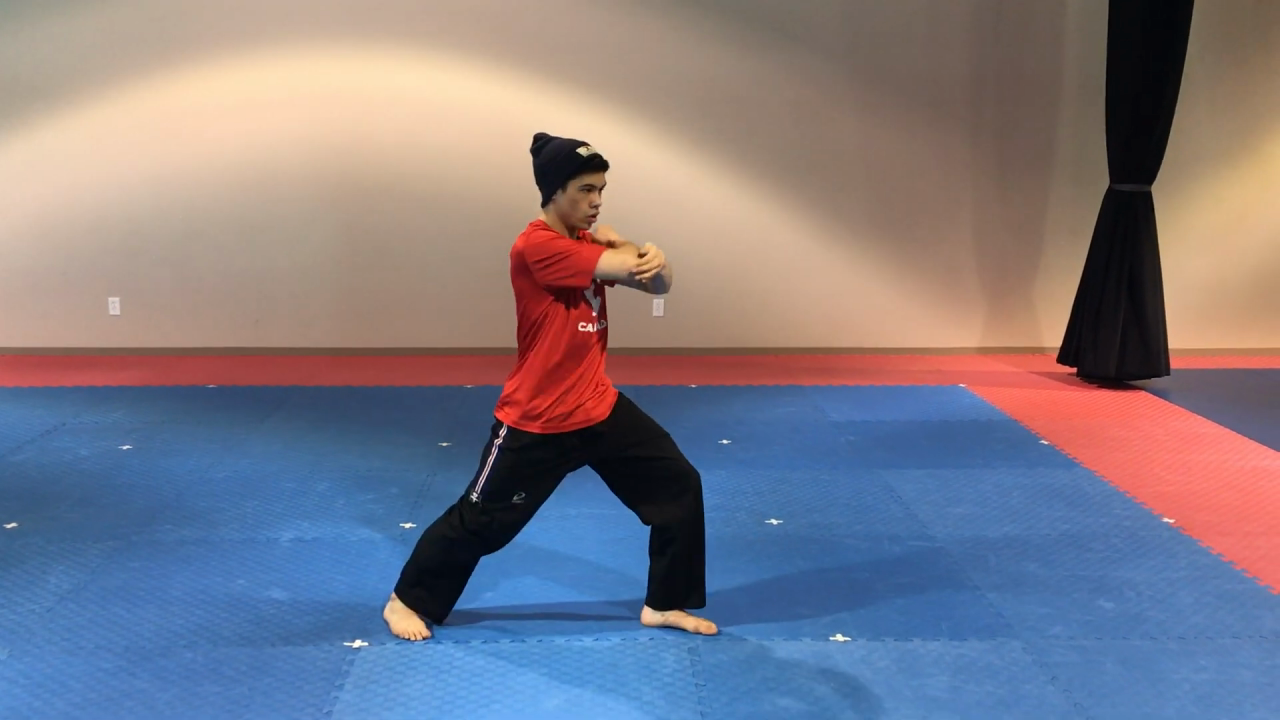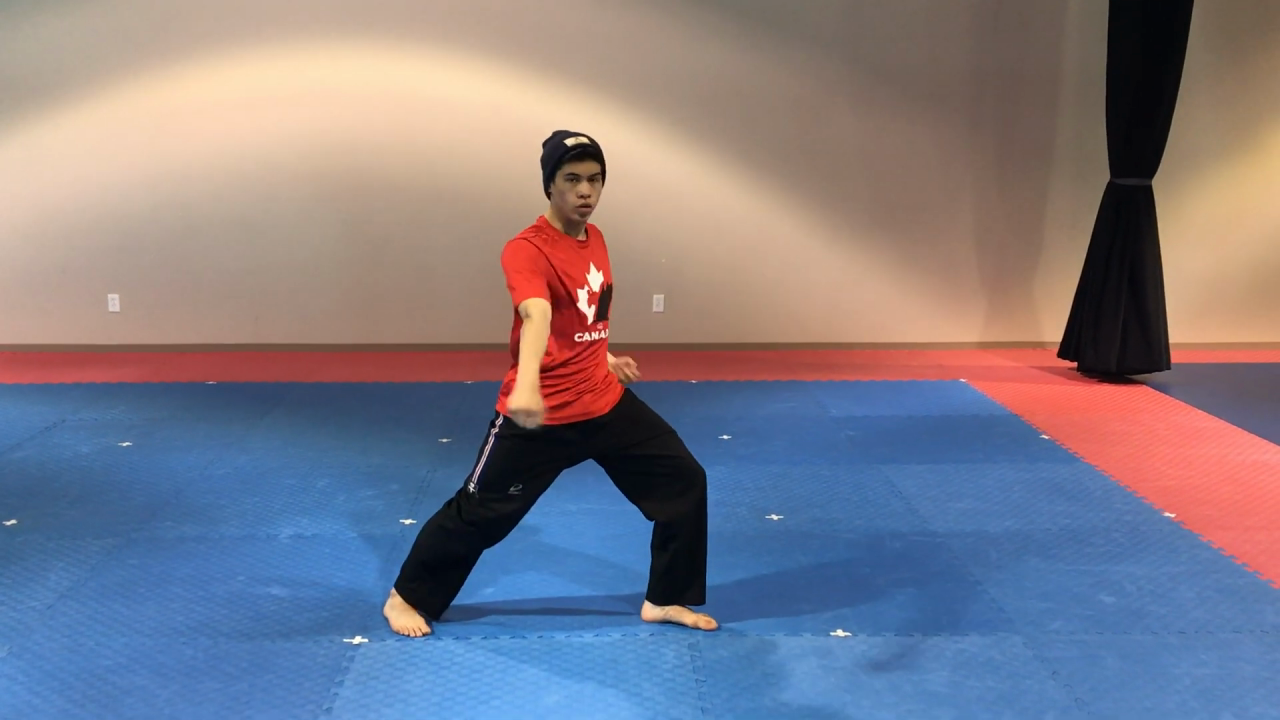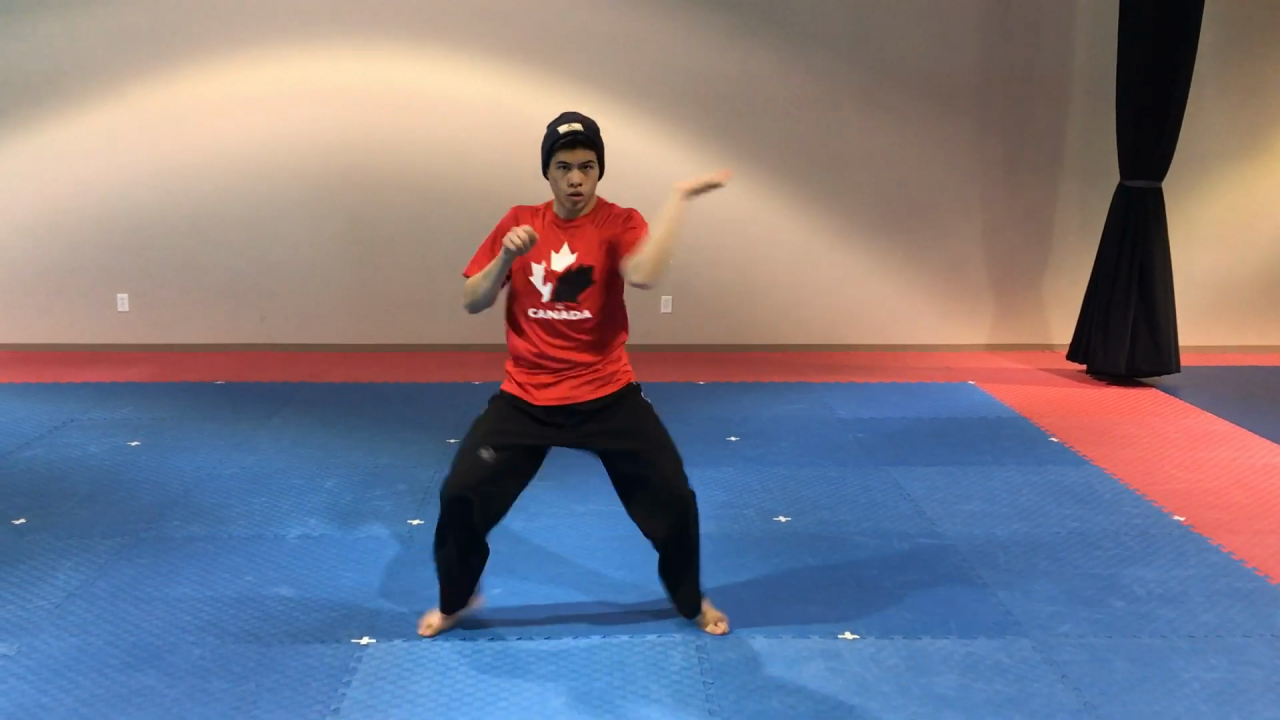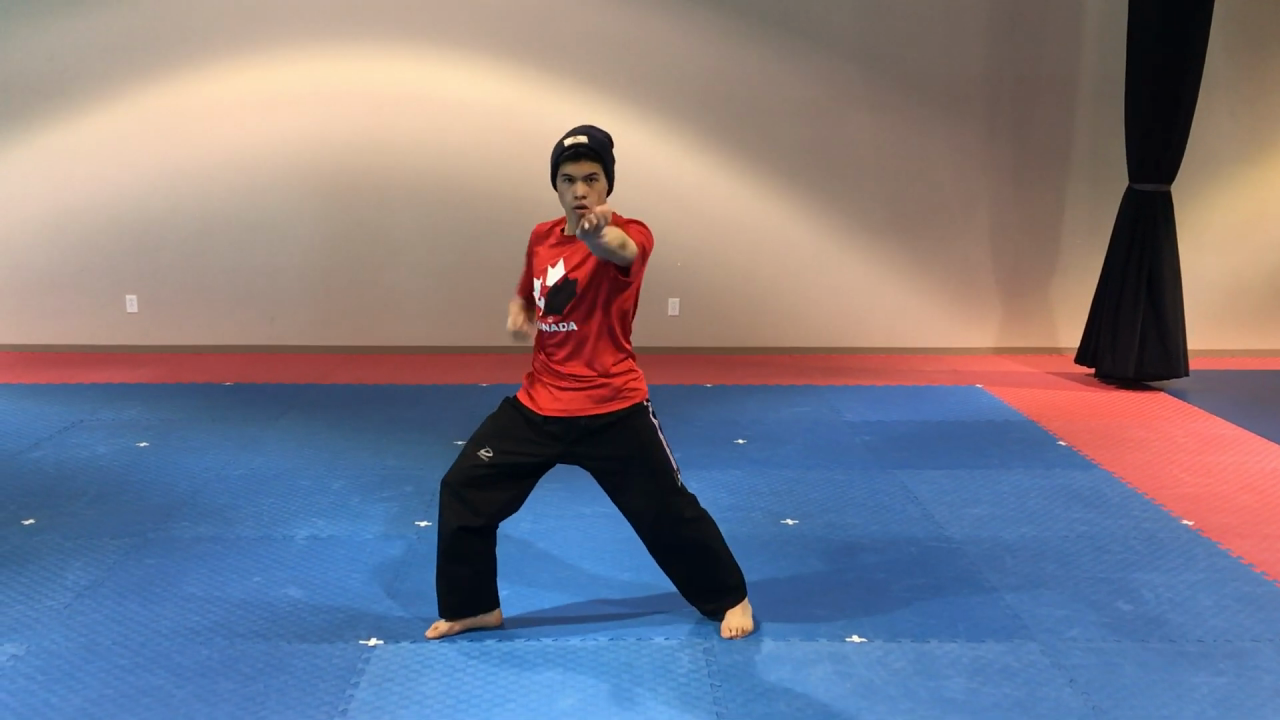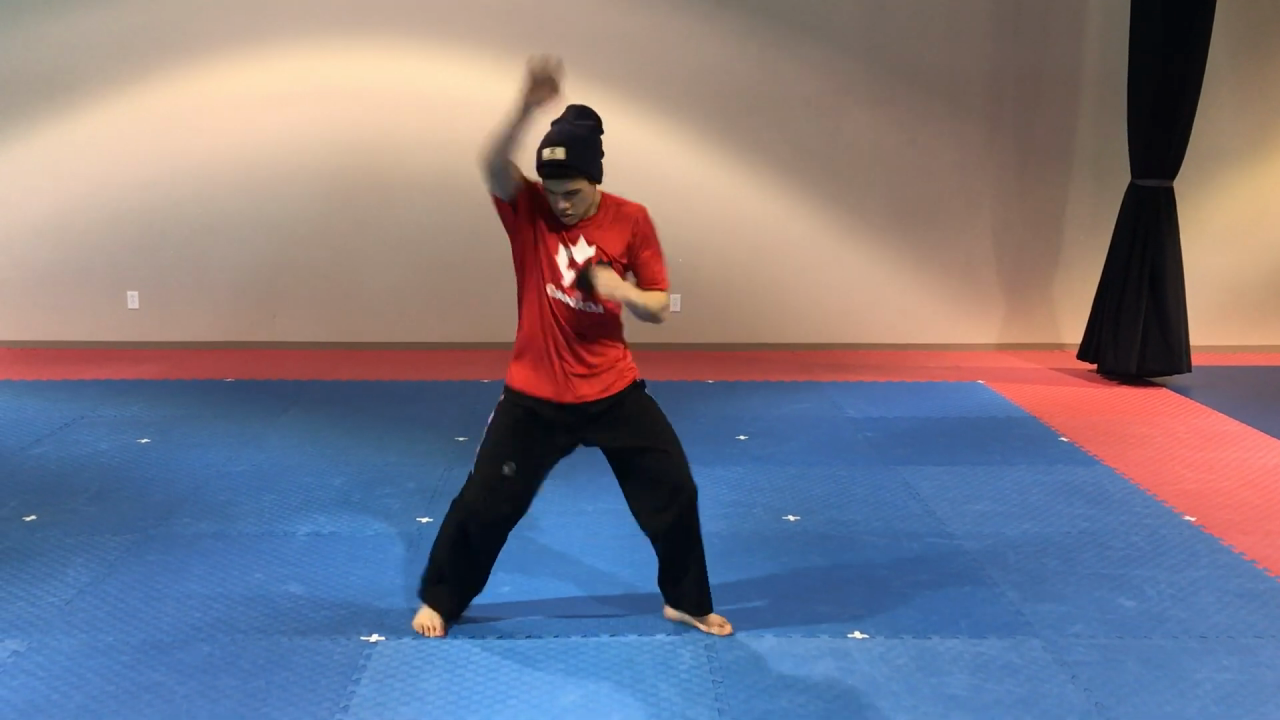
dt=0.5s
person 1, frame 1
left shoulder: (586, 240)
right shoulder: (536, 247)
left elbow: (660, 283)
right elbow: (625, 267)
left wrist: (654, 258)
right wrist: (633, 251)
left hip: (599, 408)
right hip: (536, 422)
left knee: (680, 486)
right knee: (480, 519)
left ankle: (666, 603)
right ankle: (406, 599)
person 1, frame 2
left shoulder: (595, 238)
right shoulder: (527, 249)
right elbow: (538, 319)
left wrist: (609, 360)
right wrist: (525, 384)
left hip: (606, 403)
right hip: (541, 414)
left knee: (685, 481)
right knee: (478, 512)
left ankle: (667, 598)
right ankle: (407, 596)
person 1, frame 3
left shoulder: (622, 223)
right shoulder: (520, 222)
left elbow: (640, 274)
right elbow: (472, 300)
left wrist: (679, 198)
right wrist: (506, 258)
left hip: (607, 393)
right hip: (526, 396)
left knee: (671, 492)
right knee: (465, 491)
left ankle: (689, 599)
right ankle: (454, 598)
person 1, frame 4
left shoulder: (629, 232)
right shoulder: (542, 238)
left elbow: (623, 262)
left wrist: (600, 228)
right wrist: (519, 320)
left hip: (615, 409)
right hip: (537, 405)
left knee: (668, 509)
right knee: (462, 487)
left ankle: (730, 599)
right ankle: (473, 606)
person 1, frame 5
left shoulder: (632, 220)
right shoulder: (526, 205)
left elbow: (658, 305)
right elbow: (495, 165)
left wrist: (626, 295)
right wrist: (528, 106)
left hip: (614, 391)
right hip: (535, 396)
left knee: (674, 490)
right knee: (485, 504)
left ankle: (686, 601)
right ankle: (438, 599)
